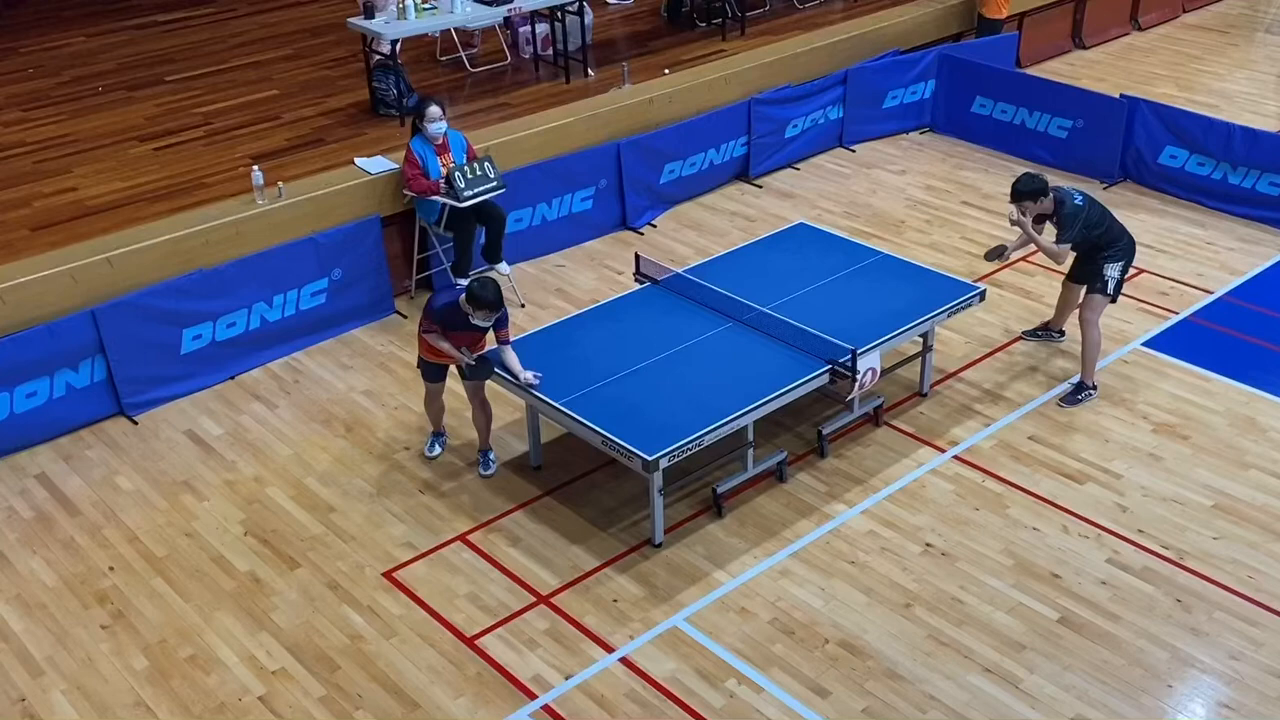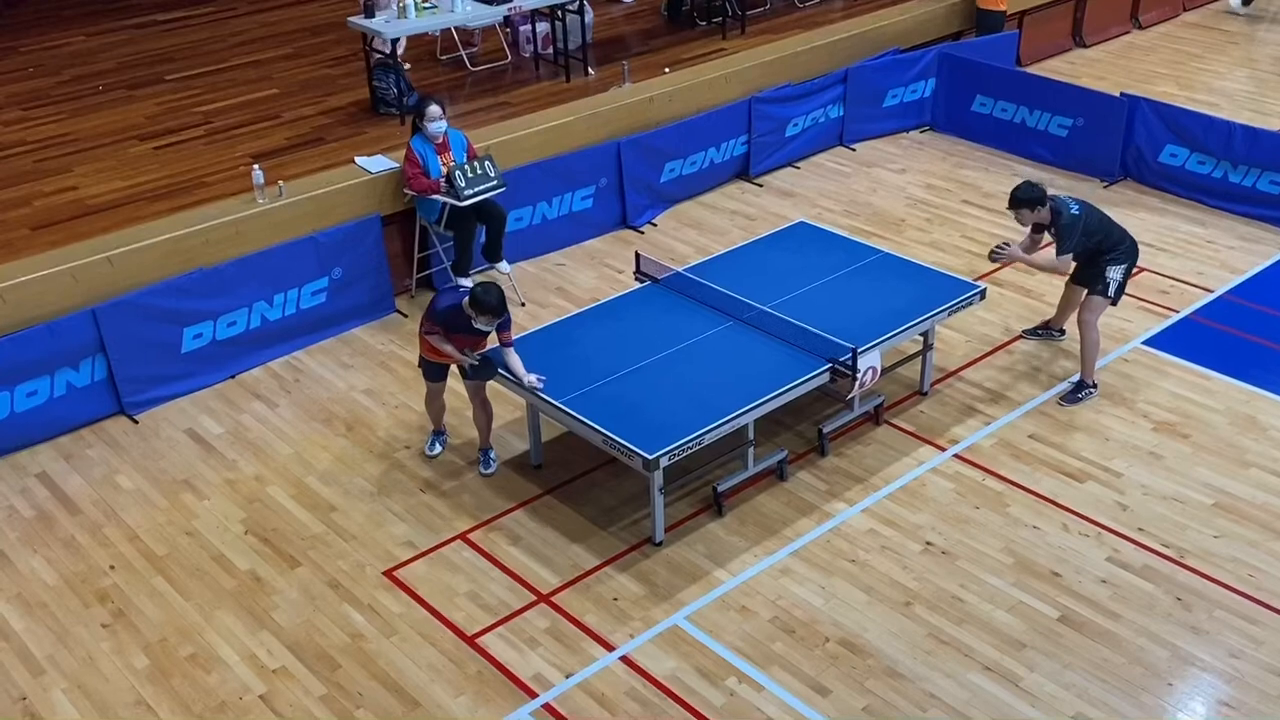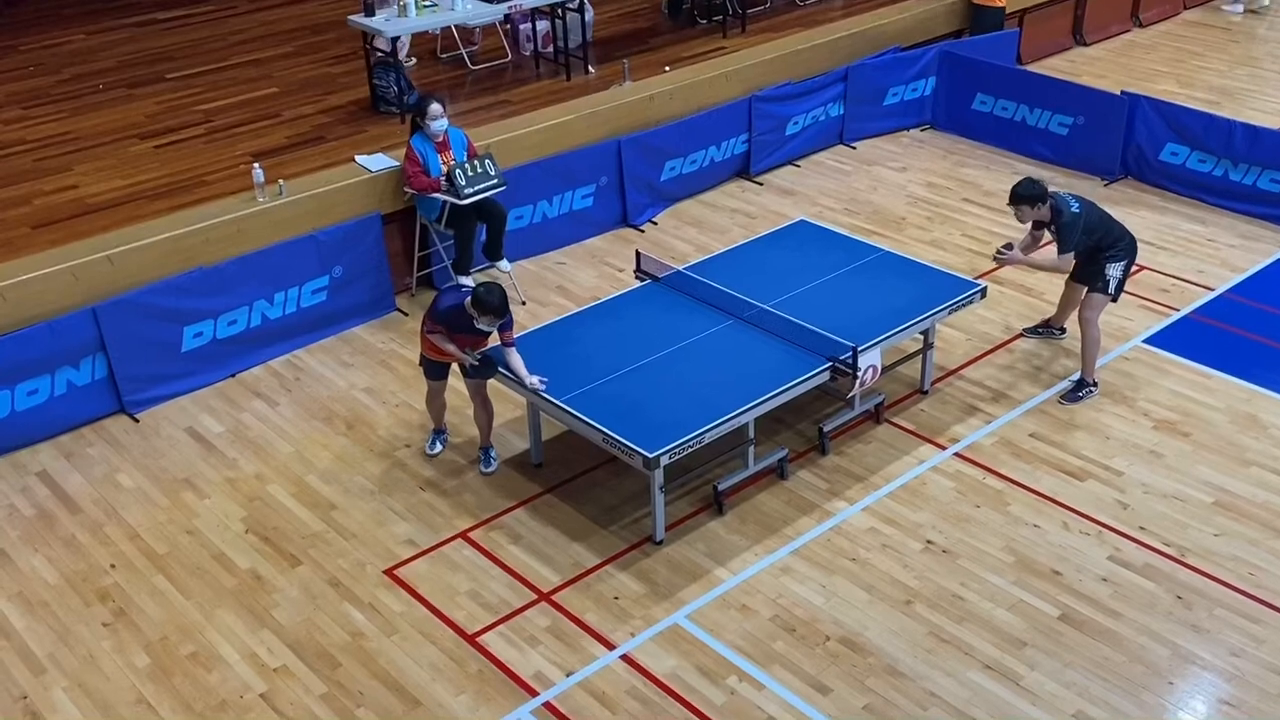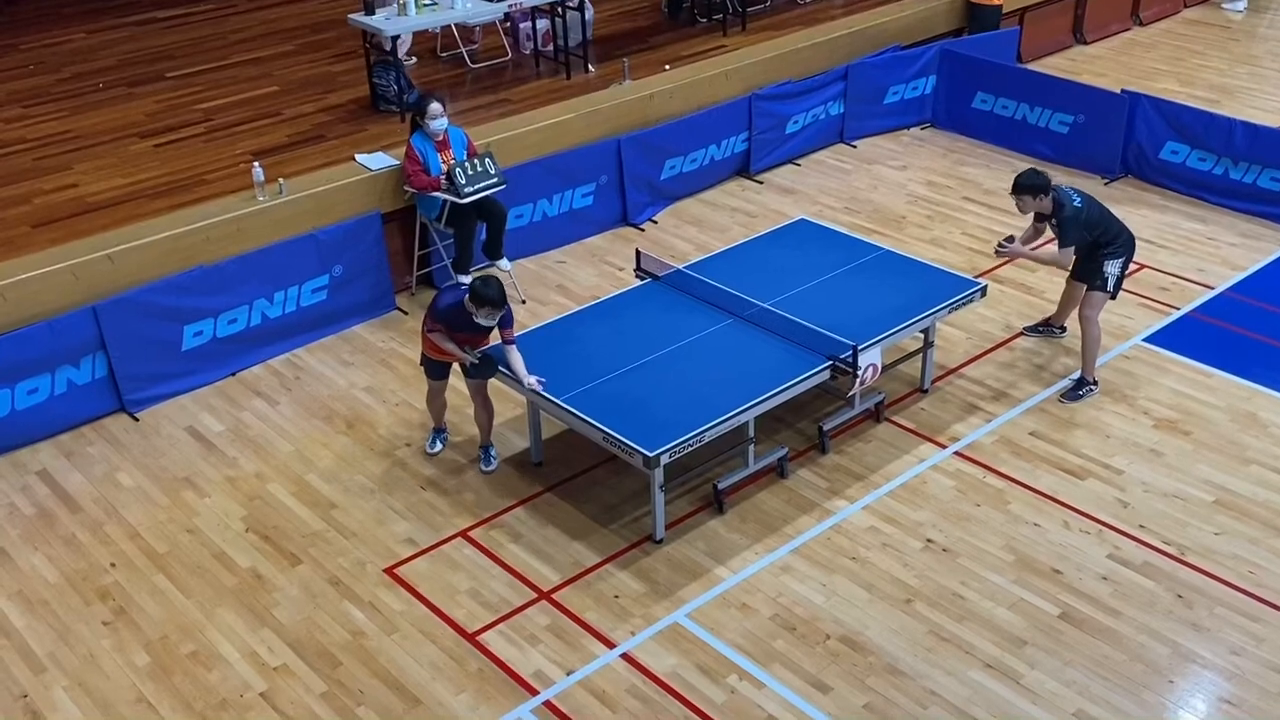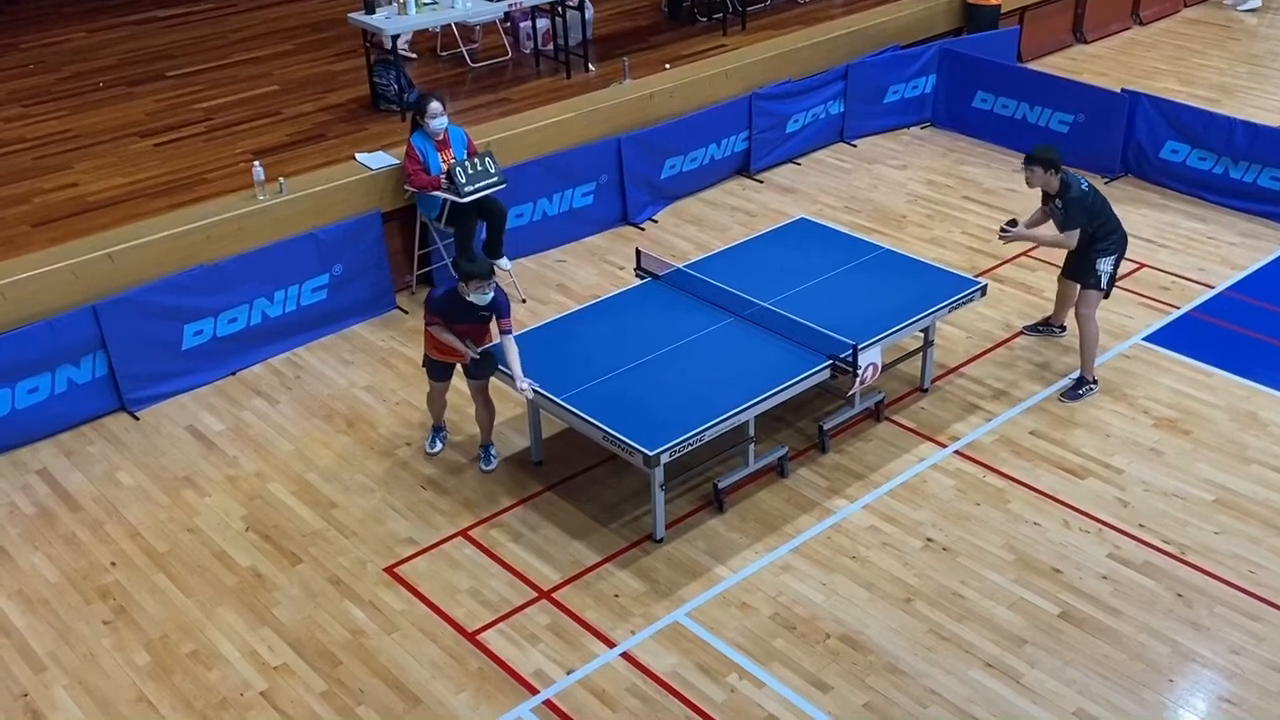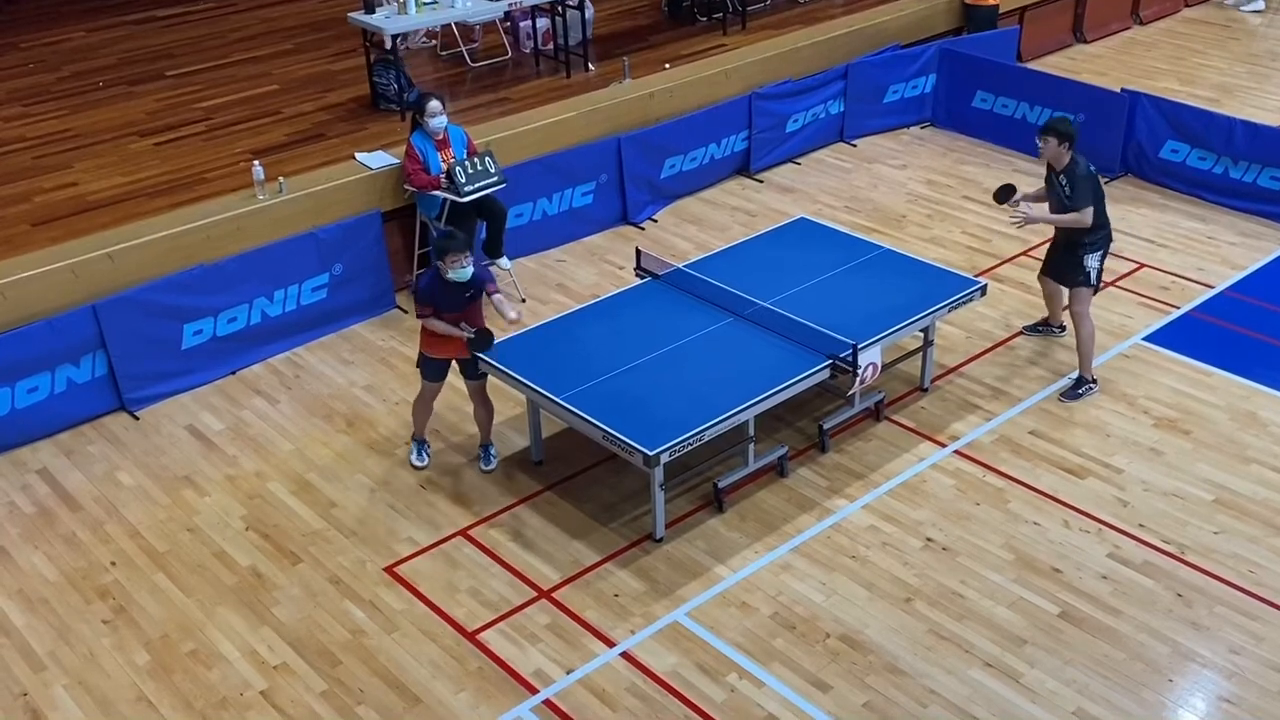
dt=0.3s
person 1, frame 1
left shoulder: (1069, 210)
right shoulder: (1046, 200)
left elbow: (1059, 257)
right elbow: (1036, 232)
left wrist: (1027, 230)
right wrist: (1012, 247)
left hip: (1115, 252)
right hip: (1092, 247)
left knee: (1088, 316)
right knee: (1070, 286)
left ankle: (1087, 385)
right ankle: (1054, 329)
person 1, frame 2
left shoulder: (1067, 220)
right shoulder: (1045, 208)
left elbow: (1061, 267)
right elbow: (1034, 241)
left wrist: (1020, 257)
right wrist: (1012, 252)
left hip: (1117, 255)
right hip: (1094, 250)
left knee: (1087, 317)
right knee: (1073, 288)
left ankle: (1087, 384)
right ankle: (1055, 328)
person 1, frame 3
left shoulder: (1067, 218)
right shoulder: (1045, 205)
left elbow: (1063, 265)
right elbow: (1035, 236)
left wrist: (1021, 260)
right wrist: (1016, 250)
left hip: (1116, 252)
right hip: (1092, 247)
left knee: (1087, 314)
right knee: (1073, 286)
left ankle: (1088, 382)
right ankle: (1055, 326)
person 1, frame 4
left shoulder: (1069, 213)
right shoulder: (1047, 200)
left elbow: (1064, 260)
right elbow: (1038, 228)
left wrist: (1022, 253)
right wrist: (1017, 243)
left hip: (1114, 249)
right hip: (1091, 244)
left knee: (1088, 313)
right knee: (1073, 285)
left ankle: (1088, 380)
right ankle: (1055, 325)
person 1, frame 5
left shoulder: (1074, 195)
right shoulder: (1050, 185)
left elbow: (1068, 241)
right elbow: (1047, 212)
left wrist: (1027, 236)
right wrist: (1024, 225)
left hip: (1107, 246)
right hip: (1085, 242)
left knee: (1084, 310)
right knee: (1067, 281)
left ankle: (1088, 380)
right ankle: (1055, 323)
person 1, frame 6
left shoulder: (1080, 173)
right shoulder: (1053, 165)
left elbow: (1085, 219)
left wrist: (1039, 218)
right wrist: (1025, 197)
left hip: (1090, 242)
right hip: (1066, 237)
left knee: (1078, 308)
right knee: (1047, 279)
left ankle: (1087, 379)
right ankle: (1054, 323)
person 2, frame 1
left shoulder: (497, 311)
right shoulder: (439, 305)
left elbow: (505, 348)
right elbow: (428, 333)
left wrist: (520, 372)
right wrist: (458, 355)
left hip: (471, 350)
right hip: (435, 350)
left knee: (478, 398)
right knee: (434, 394)
left ankle: (485, 449)
right ankle: (438, 433)
person 2, frame 2
left shoulder: (499, 314)
right shoulder: (442, 307)
left elbow: (508, 350)
right elbow: (430, 334)
left wrist: (524, 375)
right wrist: (460, 356)
left hip: (472, 350)
right hip: (437, 349)
left knee: (478, 397)
right knee: (435, 393)
left ankle: (485, 448)
right ankle: (438, 432)
person 2, frame 3
left shoulder: (501, 314)
right shoulder: (445, 306)
left elbow: (509, 350)
right elbow: (431, 332)
left wrist: (526, 377)
right wrist: (461, 354)
left hip: (473, 348)
right hip: (438, 347)
left knee: (479, 395)
right knee: (435, 391)
left ankle: (486, 447)
right ankle: (439, 431)
person 2, frame 4
left shoulder: (501, 310)
right shoulder: (444, 305)
left elbow: (510, 348)
right elbow: (432, 332)
left wrist: (524, 376)
right wrist: (461, 354)
left hip: (474, 347)
right hip: (438, 346)
left knee: (480, 395)
right knee: (436, 391)
left ankle: (486, 446)
right ankle: (439, 430)
person 2, frame 5
left shoulder: (497, 297)
right shoulder: (439, 297)
left elbow: (507, 337)
right elbow: (434, 327)
left wrist: (518, 377)
right wrist: (463, 348)
left hip: (477, 348)
right hip: (441, 349)
left knee: (481, 396)
right knee: (437, 392)
left ankle: (487, 445)
right ankle: (438, 428)
person 2, frame 6
left shoulder: (479, 273)
right shoulder: (426, 284)
left elbow: (496, 298)
right elbow: (427, 320)
left wrist: (508, 312)
right wrist: (458, 332)
right hip: (436, 346)
left knee: (479, 395)
right knee: (428, 394)
left ankle: (486, 444)
right ankle: (418, 440)
person 3, frame 1
left shoulder: (457, 138)
right shoulder: (416, 148)
right elbow: (413, 182)
right wrist: (436, 187)
right hip: (437, 204)
left knee: (497, 215)
right knee: (467, 223)
left ankle: (493, 257)
right ankle: (460, 274)
person 3, frame 2
left shoulder: (457, 136)
right shoulder: (416, 146)
left elbow: (474, 162)
right elbow: (413, 181)
right wrist: (436, 186)
right hip: (437, 202)
left knee: (498, 214)
right knee: (467, 222)
left ankle: (493, 256)
right ankle: (461, 273)
person 3, frame 3
left shoulder: (457, 135)
right shoulder: (416, 145)
right elbow: (413, 180)
right wrist: (437, 184)
right hip: (437, 201)
left knee: (498, 213)
right knee: (467, 220)
left ankle: (494, 254)
right ankle: (462, 271)
person 3, frame 4
left shoulder: (457, 134)
right shoulder: (416, 144)
right elbow: (413, 178)
right wrist: (437, 183)
right hip: (437, 199)
left knee: (498, 211)
right knee: (467, 219)
left ankle: (494, 253)
right ankle: (461, 270)
person 3, frame 5
left shoulder: (457, 133)
right shoulder: (416, 143)
right elbow: (414, 178)
right wrist: (437, 182)
right hip: (438, 199)
left knee: (498, 211)
right knee: (467, 218)
left ankle: (494, 252)
person 3, frame 6
left shoulder: (457, 132)
right shoulder: (416, 143)
right elbow: (413, 177)
right wrist: (437, 181)
right hip: (437, 198)
left knee: (498, 210)
right knee: (467, 218)
left ankle: (494, 252)
